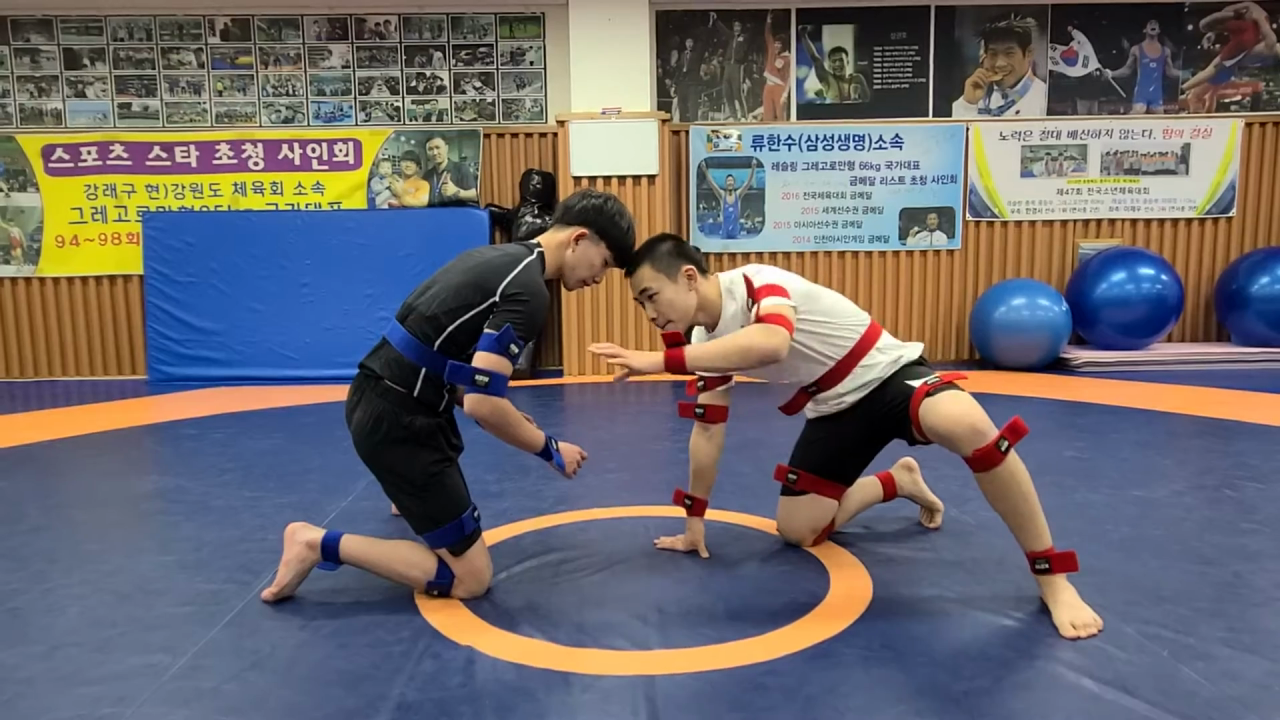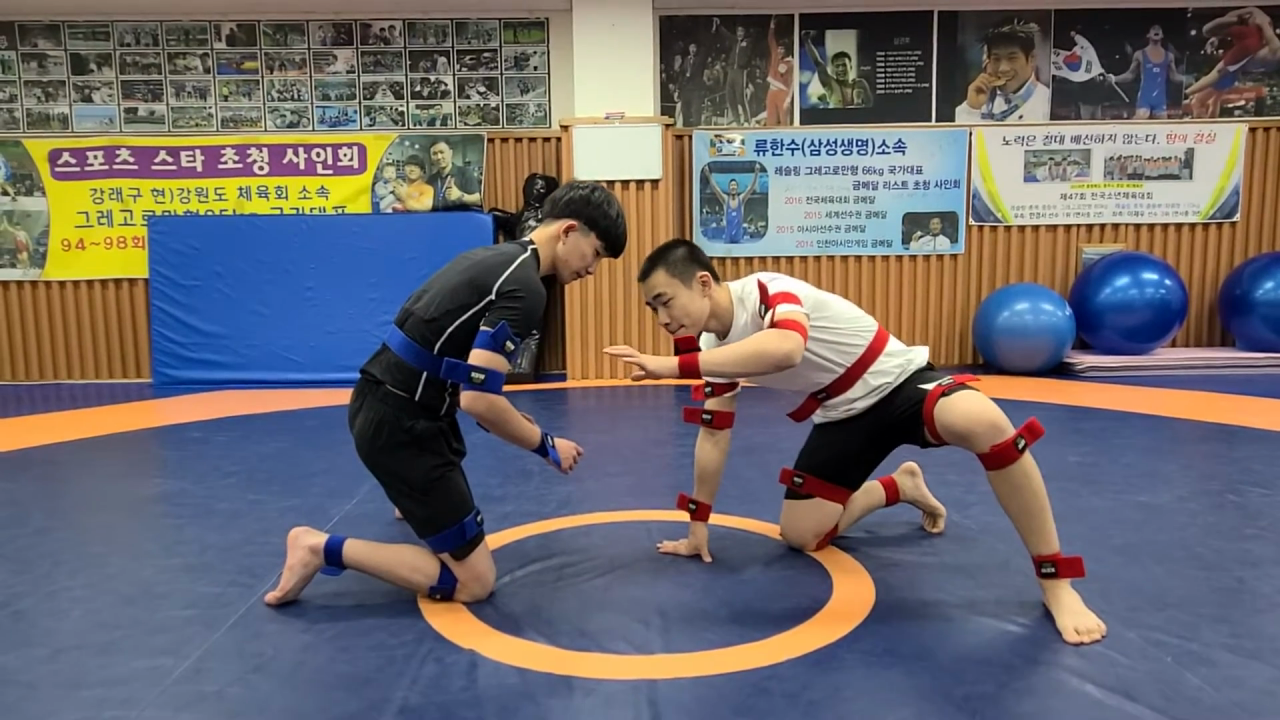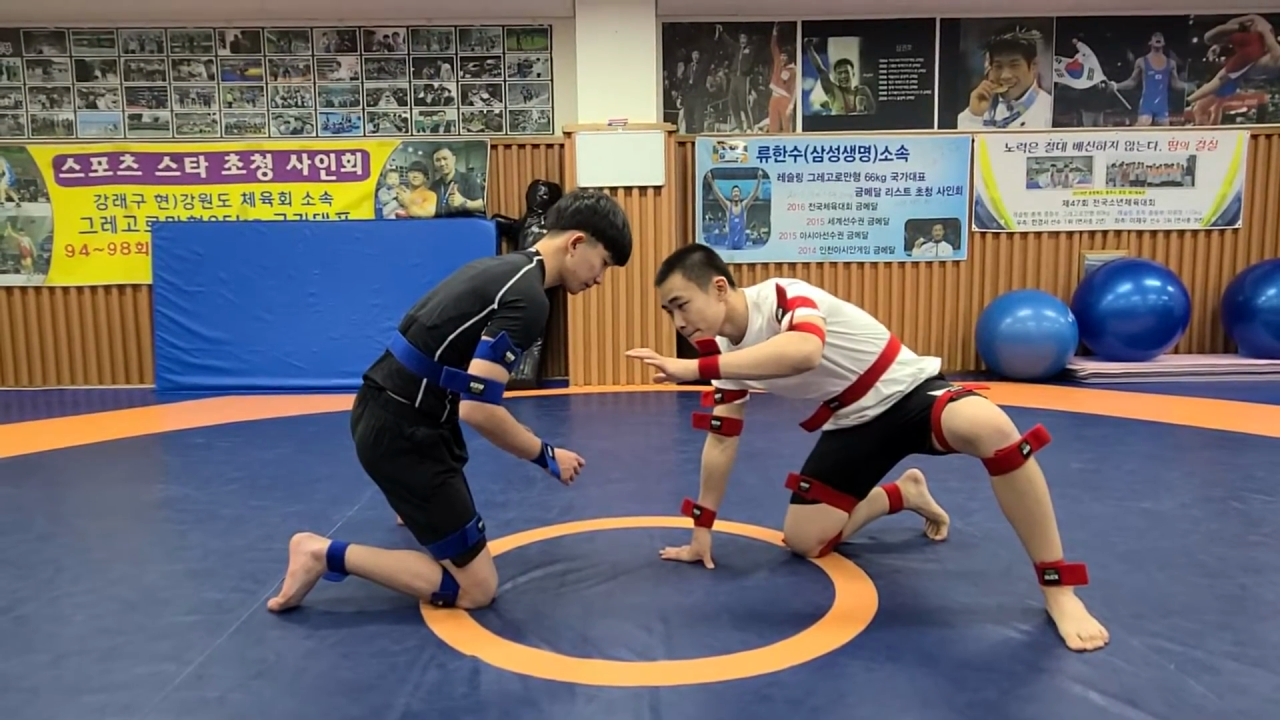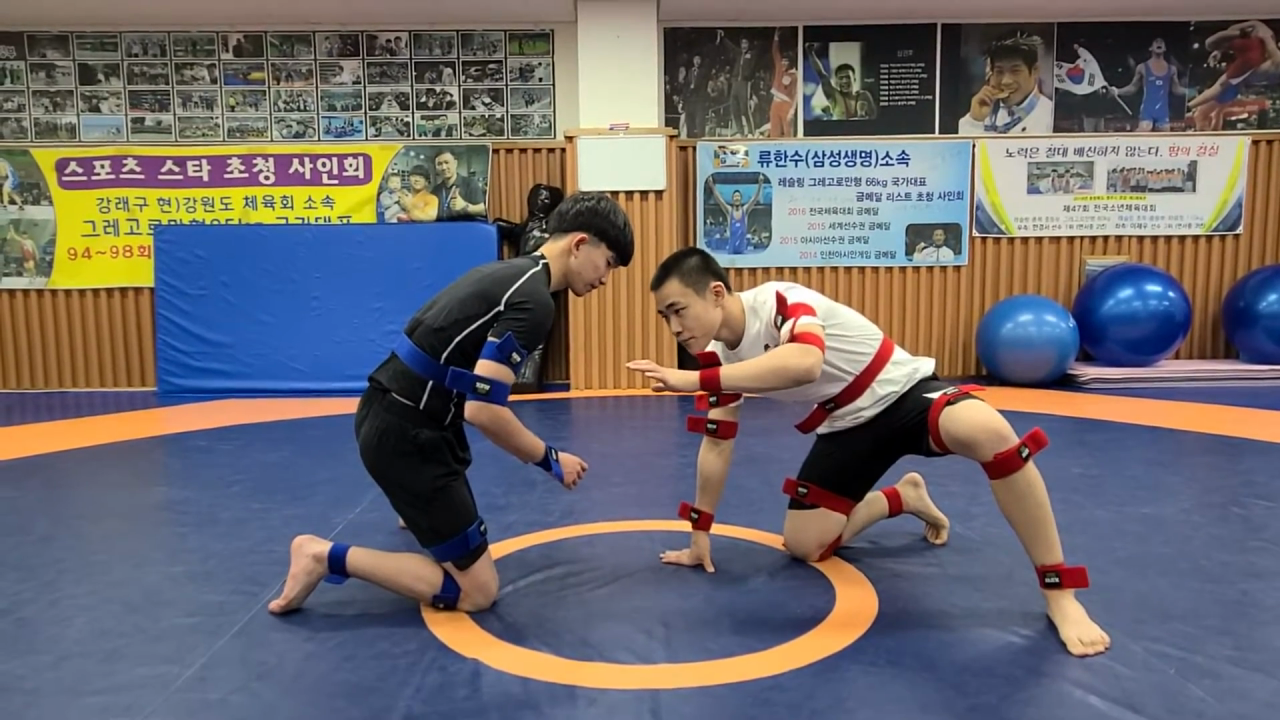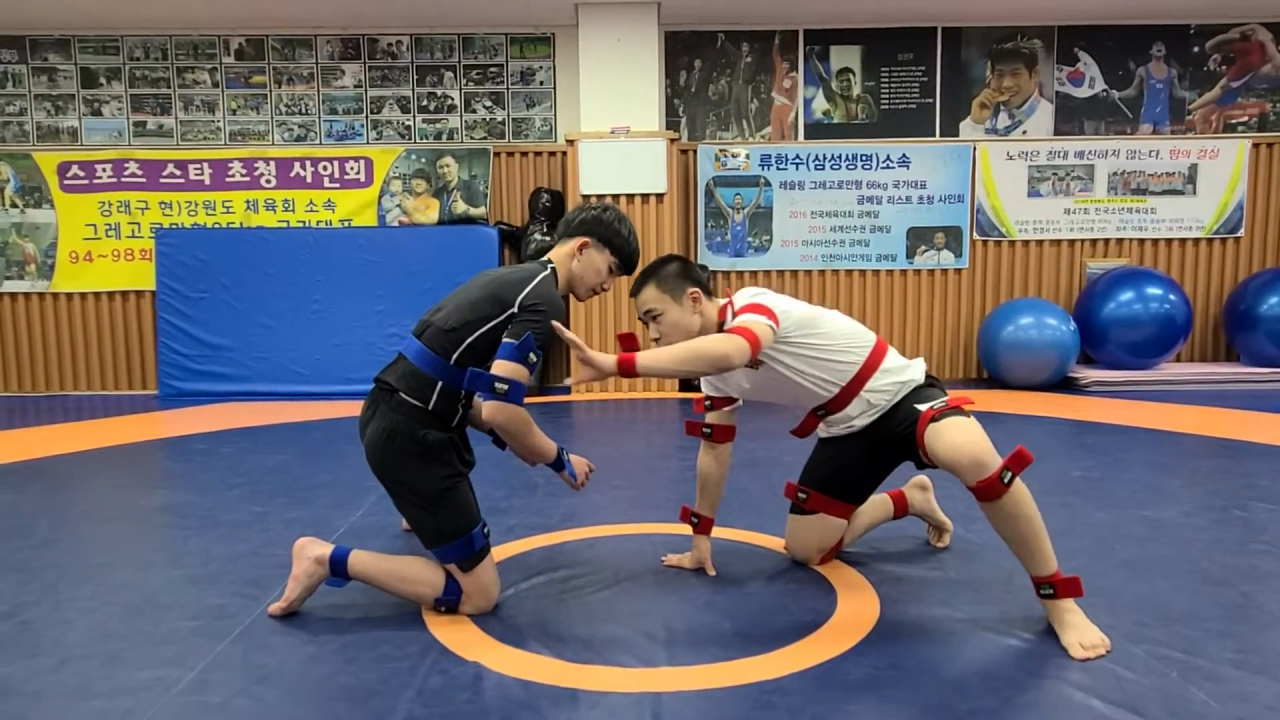
dt=1s
person 1, frame 1
left shoulder: (755, 282)
right shoulder: (705, 340)
left elbow: (772, 343)
right elbow: (708, 428)
left wrist: (661, 360)
right wrist: (694, 521)
left hip: (888, 375)
right hip: (835, 410)
left knee: (969, 427)
right knee: (797, 530)
left ankle: (1052, 579)
right ankle: (898, 481)
person 1, frame 2
left shoulder: (766, 291)
right shoulder: (713, 345)
left elbow: (786, 349)
right elbow: (713, 435)
left wrist: (675, 365)
right wrist: (698, 525)
left hip: (899, 382)
right hip: (843, 416)
left knee: (984, 424)
right knee: (801, 535)
left ankle: (1056, 583)
right ankle: (901, 486)
person 1, frame 3
left shoulder: (782, 296)
right shoulder: (724, 347)
left elbow: (804, 352)
right elbow: (721, 438)
left wrist: (694, 368)
right wrist: (702, 530)
left hip: (909, 391)
right hip: (852, 424)
left knee: (990, 428)
right knee: (804, 541)
left ankle: (1059, 590)
right ankle: (904, 492)
person 1, frame 4
left shoulder: (779, 301)
right shoulder: (719, 353)
left elbow: (805, 362)
right elbow: (716, 443)
left wrist: (694, 379)
right wrist: (700, 534)
left hip: (903, 392)
right hip: (847, 426)
left knee: (989, 433)
right knee: (804, 546)
left ankle: (1060, 594)
right ankle: (904, 497)
person 1, frame 5
left shoulder: (751, 305)
right shoulder: (714, 370)
left elbow: (732, 349)
right elbow: (714, 449)
left wrist: (616, 364)
right wrist: (701, 539)
left hip: (899, 395)
right hip: (848, 428)
left knee: (973, 460)
right knee: (805, 548)
left ankle: (1059, 599)
right ankle: (907, 498)
person 2, frame 1
left shoulder: (499, 256)
right shoulder: (527, 291)
right elbow: (482, 403)
left wrist: (503, 417)
right wrist: (551, 450)
left hip: (377, 397)
right hip: (396, 418)
right knee: (470, 578)
left ankle: (413, 497)
right ankle: (318, 544)
person 2, frame 2
left shoulder: (496, 256)
right shoulder: (523, 287)
right elbow: (478, 398)
left wrist: (505, 419)
right wrist: (546, 445)
left hip: (381, 402)
right hip: (399, 422)
right knee: (474, 581)
left ankle: (415, 498)
right ankle: (323, 549)
person 2, frame 3
left shoulder: (503, 266)
right shoulder: (527, 298)
right elbow: (477, 408)
left wrist: (513, 434)
right wrist: (546, 456)
left hip: (384, 409)
right hip: (400, 429)
right knee: (475, 588)
left ankle: (418, 504)
right ankle: (326, 554)
person 2, frame 4
left shoulder: (508, 271)
right shoulder: (532, 300)
right elbow: (482, 409)
left wrist: (520, 443)
right wrist: (550, 460)
left hip: (389, 413)
right hip: (405, 433)
right knee: (477, 591)
left ankle: (419, 508)
right ankle: (328, 557)
person 2, frame 5
left shoulder: (511, 277)
right shoulder: (545, 303)
right elbow: (502, 409)
left wrist: (504, 436)
right wrist: (560, 461)
left hip: (388, 412)
right hip: (410, 433)
right knee: (478, 594)
left ankle: (424, 513)
right ankle: (329, 560)
